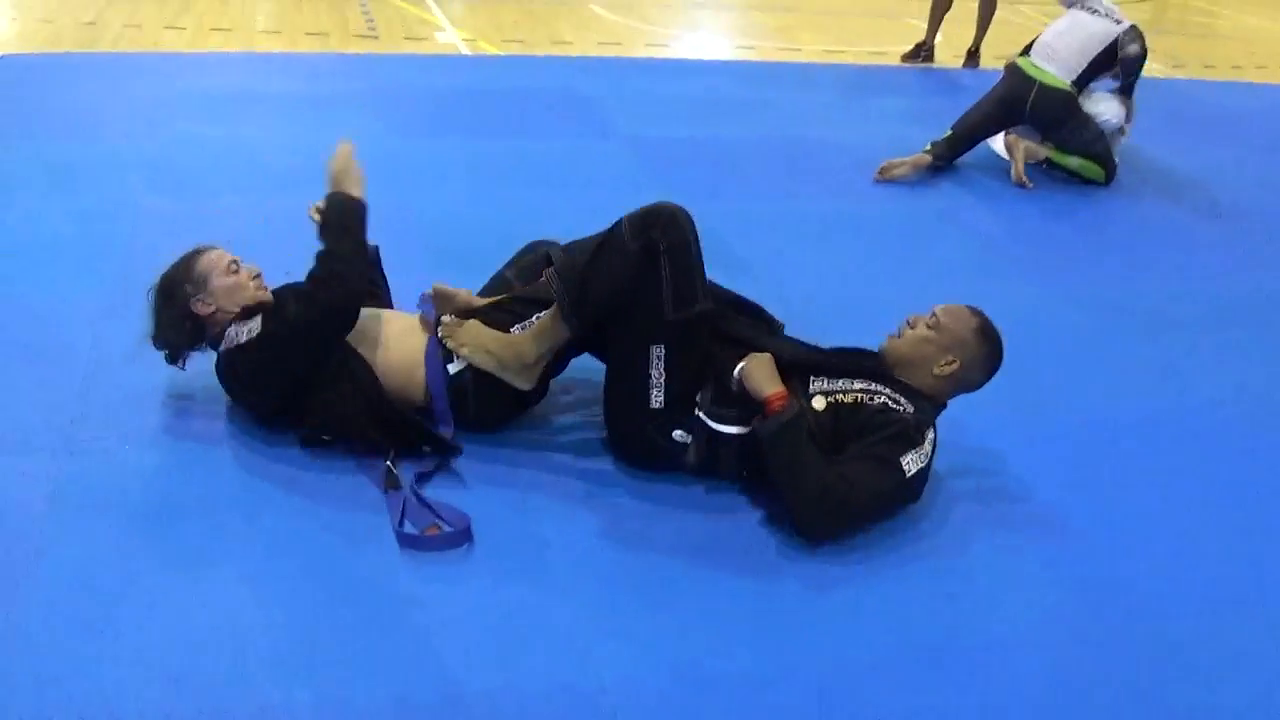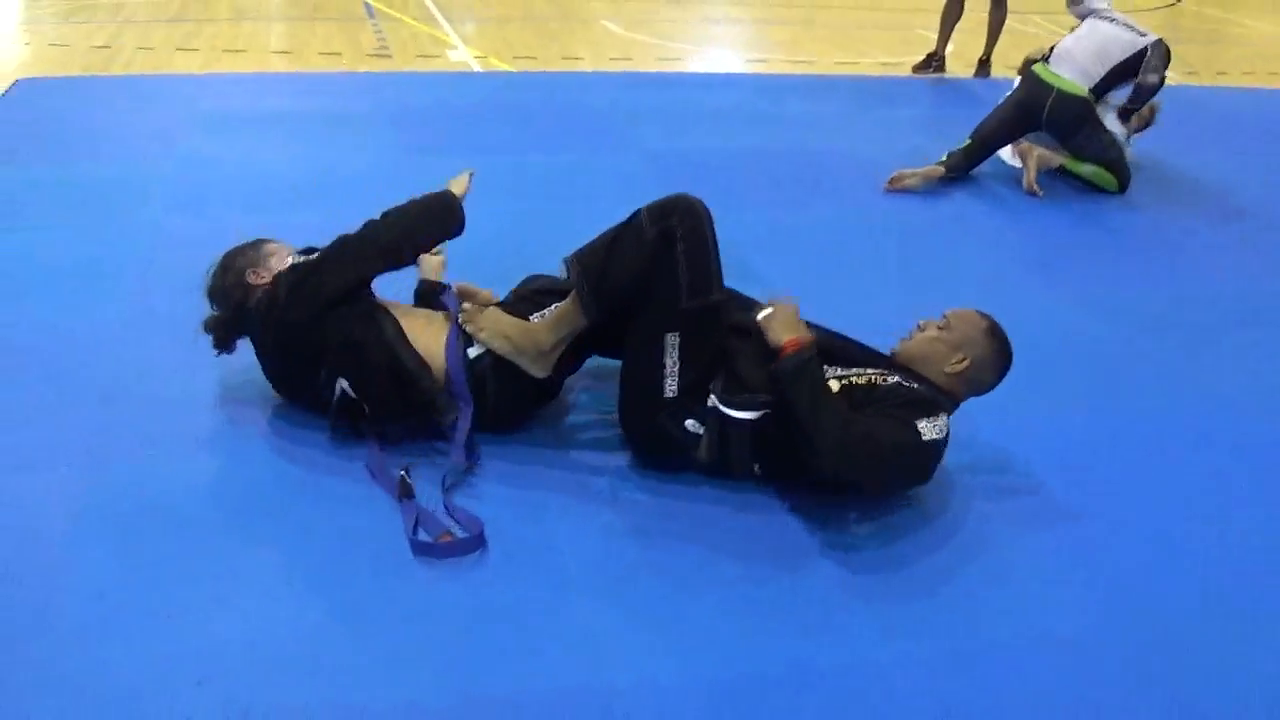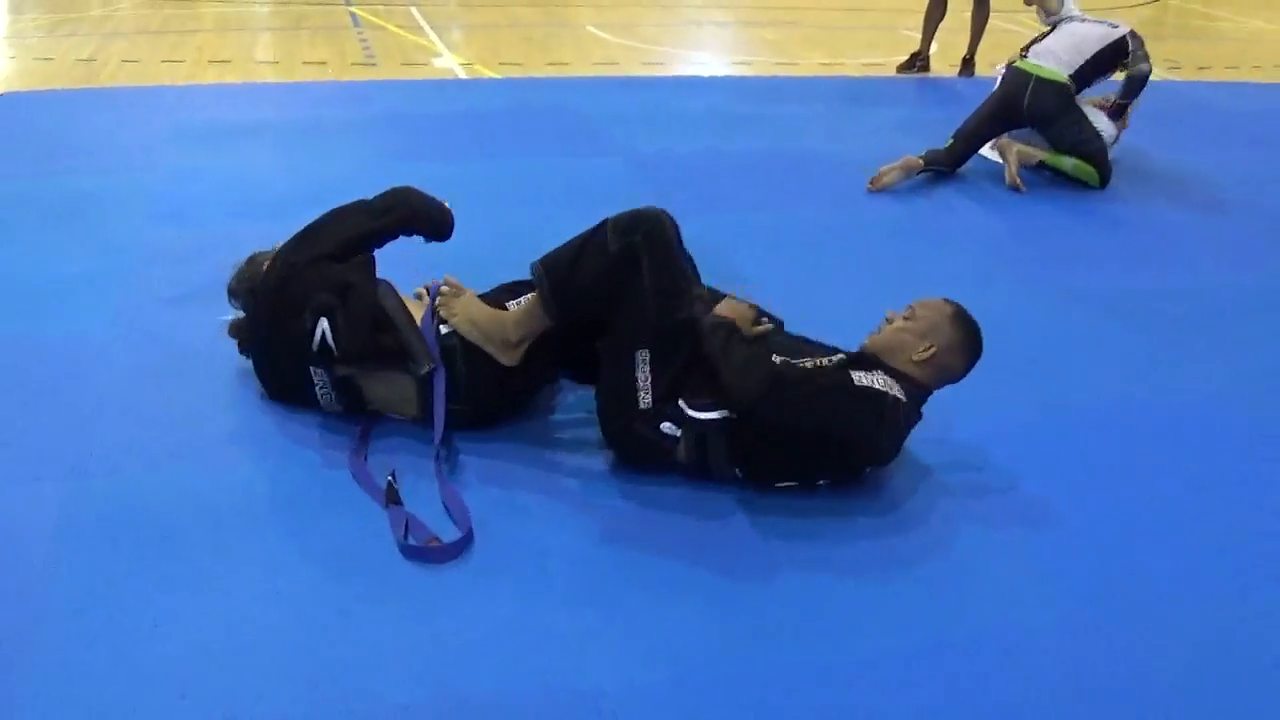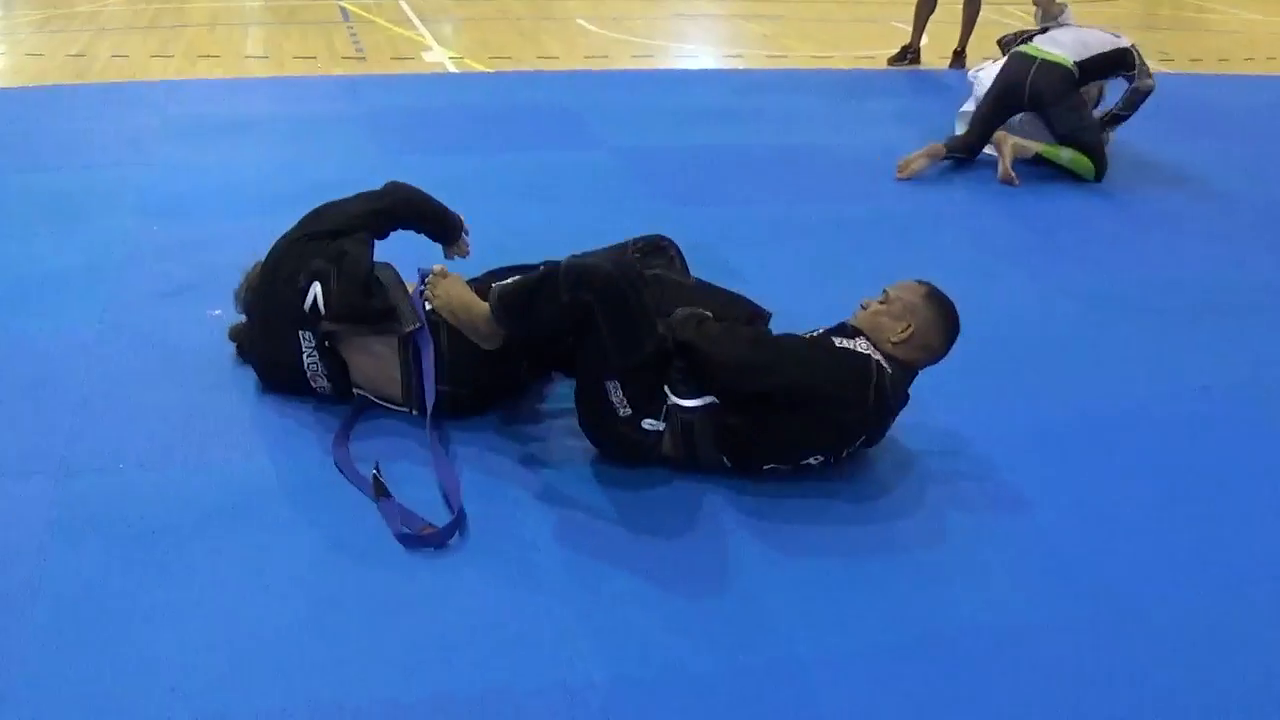
dt=0.3s
person 1, frame 1
left shoulder: (906, 436)
right shoulder: (872, 368)
left elbow: (820, 514)
left wrist: (773, 401)
right wrist: (766, 353)
left hip: (666, 421)
right hip: (703, 370)
left knee: (662, 228)
right knee: (656, 229)
left ankle: (528, 352)
right ankle: (504, 307)
person 1, frame 2
left shoulder: (919, 426)
right shoulder: (896, 385)
left elbow: (837, 454)
left wrist: (792, 350)
left hip: (682, 420)
right hip: (714, 388)
left knee: (681, 220)
left ankle: (546, 340)
person 1, frame 3
left shoulder: (880, 404)
right shoulder: (872, 383)
left elbow: (753, 389)
left wrist: (720, 325)
right wrist: (744, 329)
left hip: (660, 425)
right hip: (688, 393)
left knee: (647, 232)
left ankle: (514, 331)
person 1, frame 4
left shoulder: (857, 370)
right shoulder: (867, 375)
left elbow: (747, 360)
left wrist: (684, 321)
left hip: (650, 421)
right hip: (677, 388)
left knee: (602, 280)
left ankle: (491, 322)
person 2, frame 1
left shoulder: (267, 317)
right shoulder: (252, 358)
left elbow: (371, 310)
right elbow: (341, 299)
left wrist: (348, 236)
right wrist: (347, 199)
right hip: (468, 380)
person 2, frame 2
left shoulder: (284, 326)
right shoulder: (293, 298)
right elbow: (389, 239)
left wrist: (432, 284)
right wrist: (450, 199)
right hip: (484, 382)
person 2, frame 3
left shoulder: (276, 367)
right shoulder: (294, 271)
right elbow: (396, 208)
left wrist: (429, 306)
right wrist: (439, 216)
right hip: (461, 365)
person 2, frame 4
left shoulder: (269, 357)
right shoulder: (300, 251)
right elbow: (395, 201)
right wrist: (449, 229)
left hip: (434, 391)
right hip: (448, 345)
person 3, frame 1
right shoulder: (1128, 33)
right elbow: (1133, 53)
right wrist: (1125, 95)
left hip: (1017, 78)
right hip: (1053, 98)
left knee: (953, 143)
right knee: (1104, 171)
left ankle: (927, 158)
right ankle: (1034, 152)
person 3, frame 2
right shoulder: (1155, 47)
right elbow: (1152, 82)
right wrist: (1126, 116)
left hip: (1035, 85)
right hip: (1070, 104)
left knee: (971, 151)
right knee: (1118, 180)
left ankle: (940, 169)
right ankle: (1046, 158)
person 3, frame 3
right shoulder: (1127, 38)
right elbow: (1141, 70)
right wrist: (1116, 113)
left hip: (1015, 80)
right hip: (1051, 94)
left knee: (954, 153)
right knee: (1100, 175)
left ankle: (918, 162)
person 3, frame 4
left shoulder: (1065, 30)
right shoulder: (1126, 51)
left elbow: (1010, 40)
right elbow: (1145, 84)
right wrist: (1106, 125)
left hip: (1015, 68)
right hip: (1055, 80)
left knee: (972, 138)
right knee: (1094, 168)
left ankle: (940, 150)
right ankle: (1019, 146)
